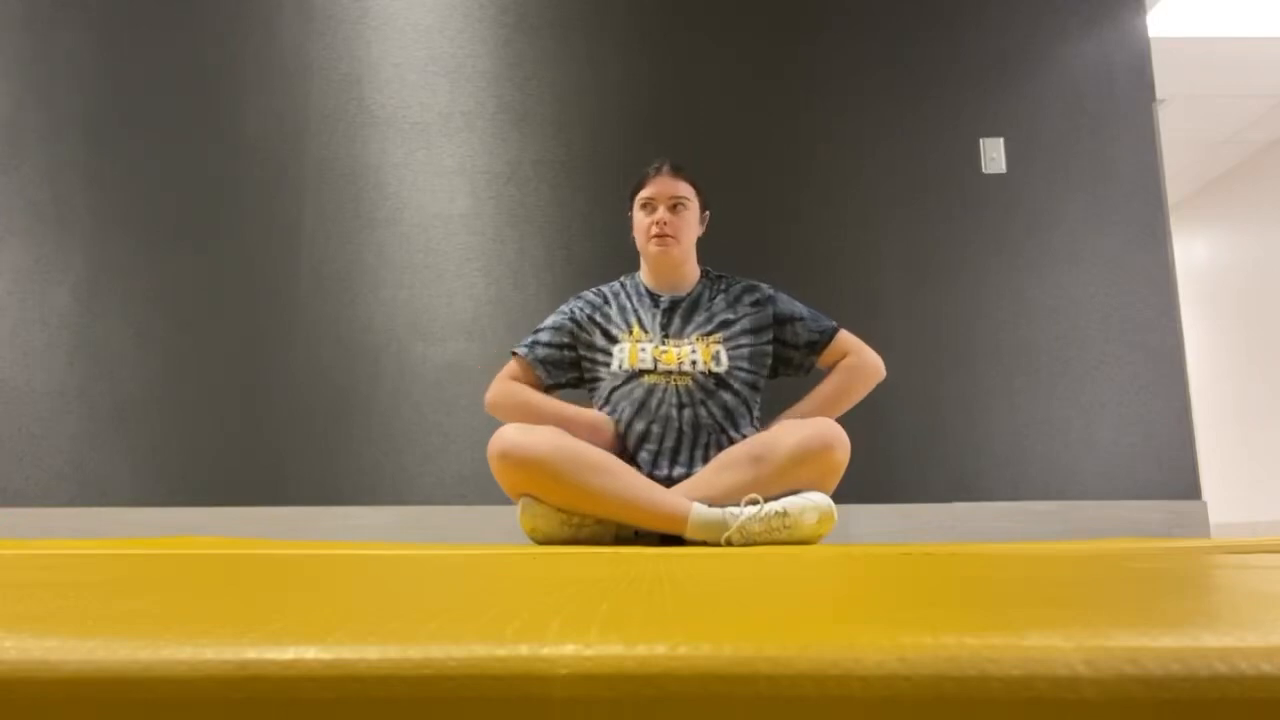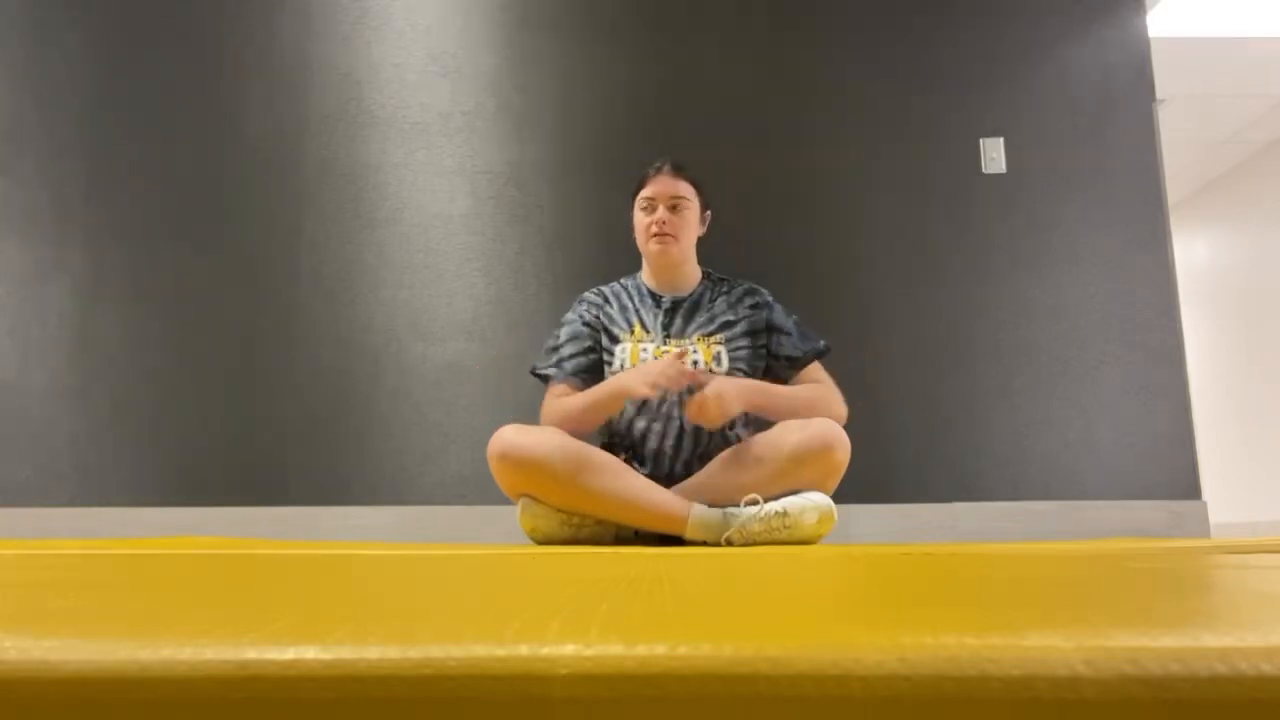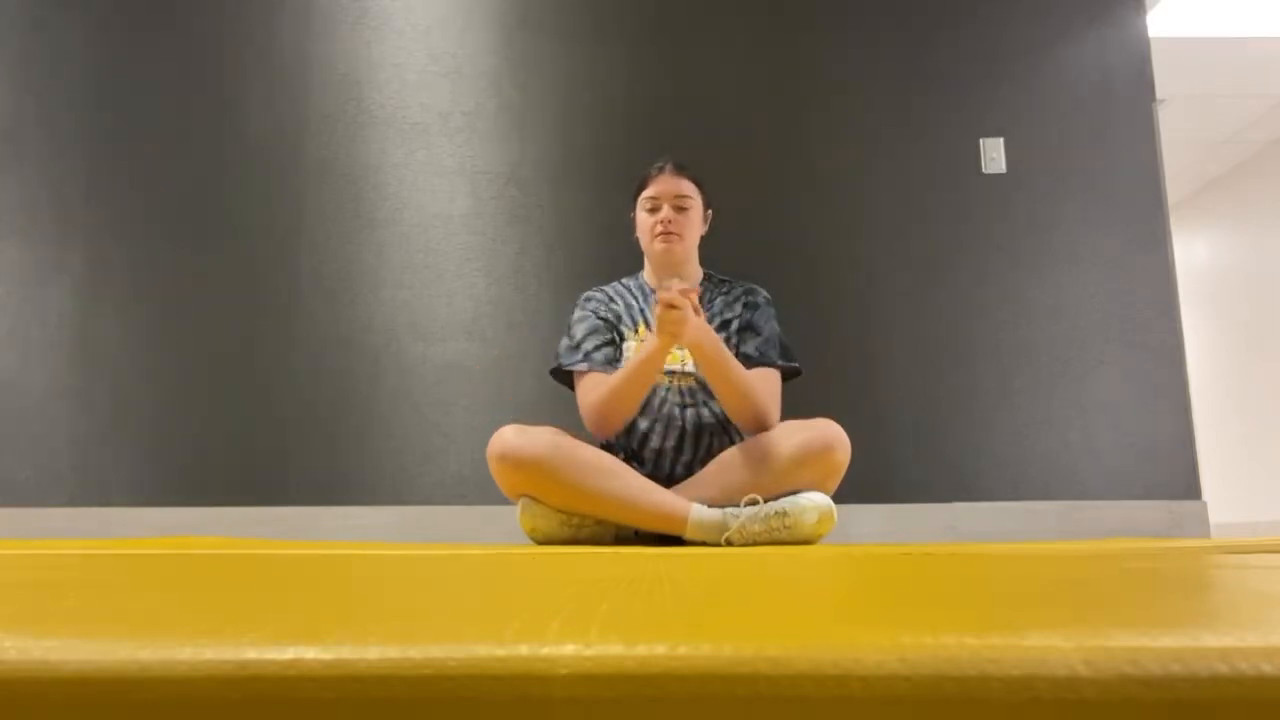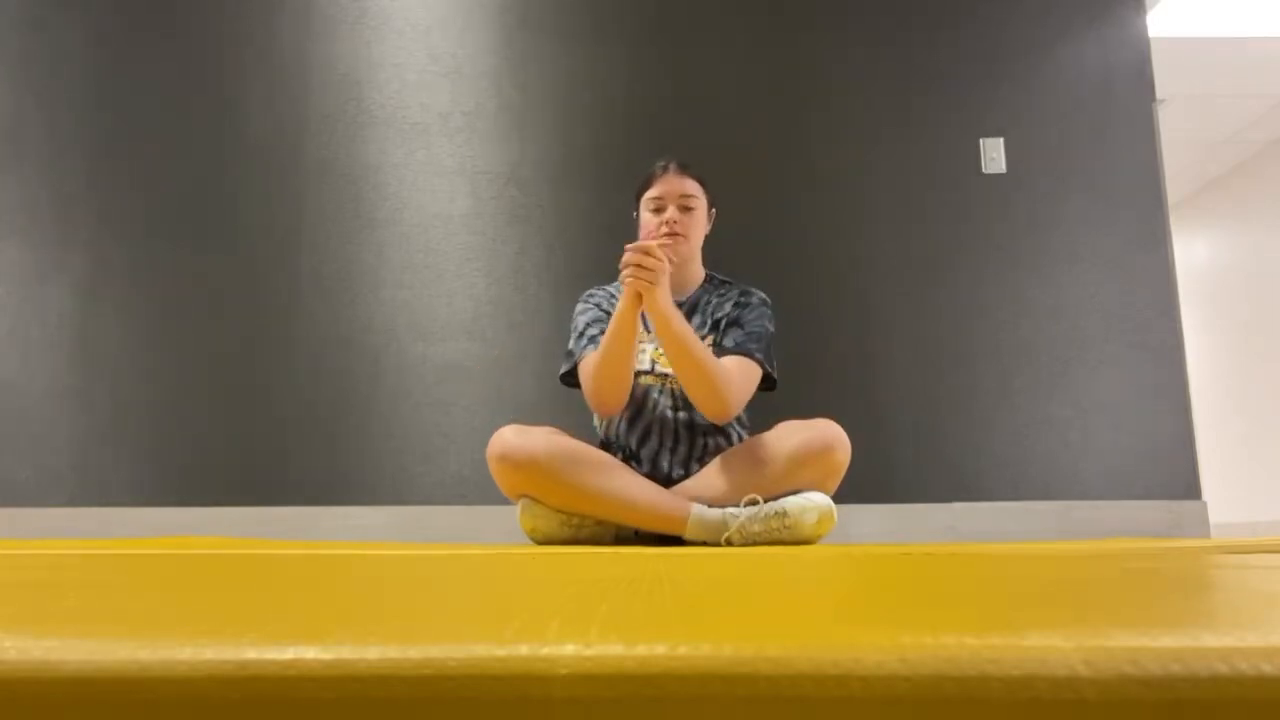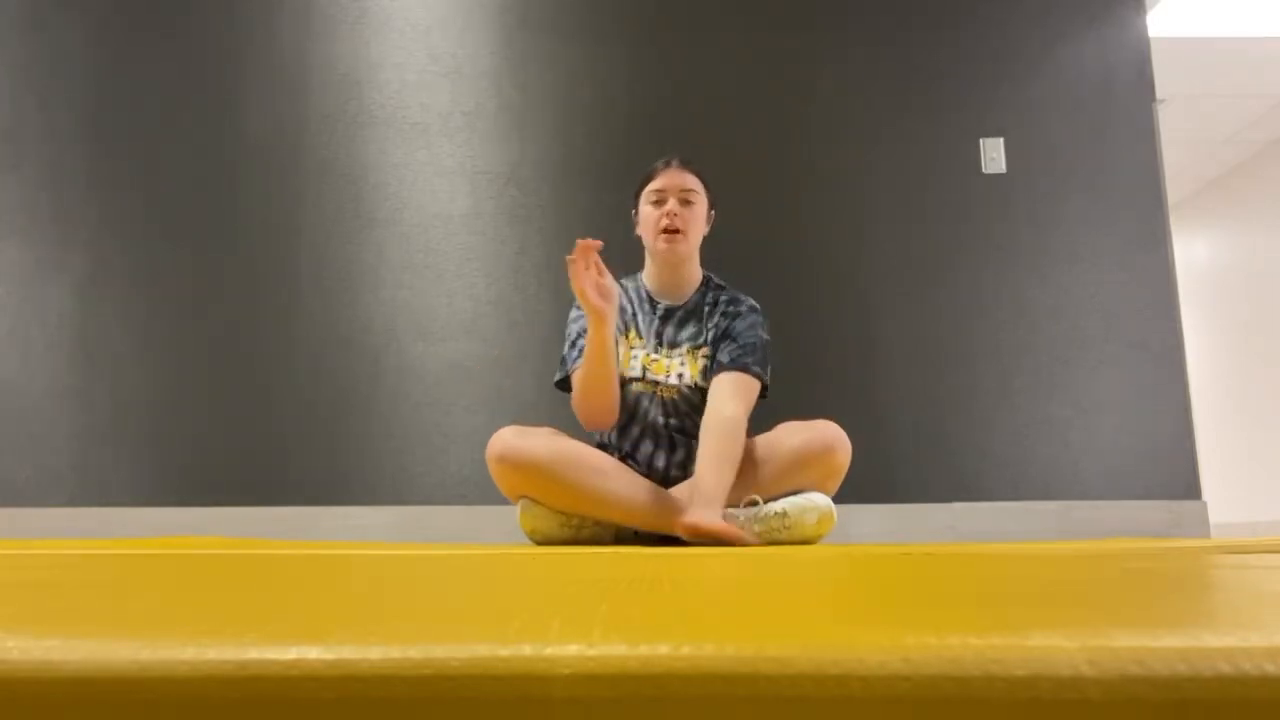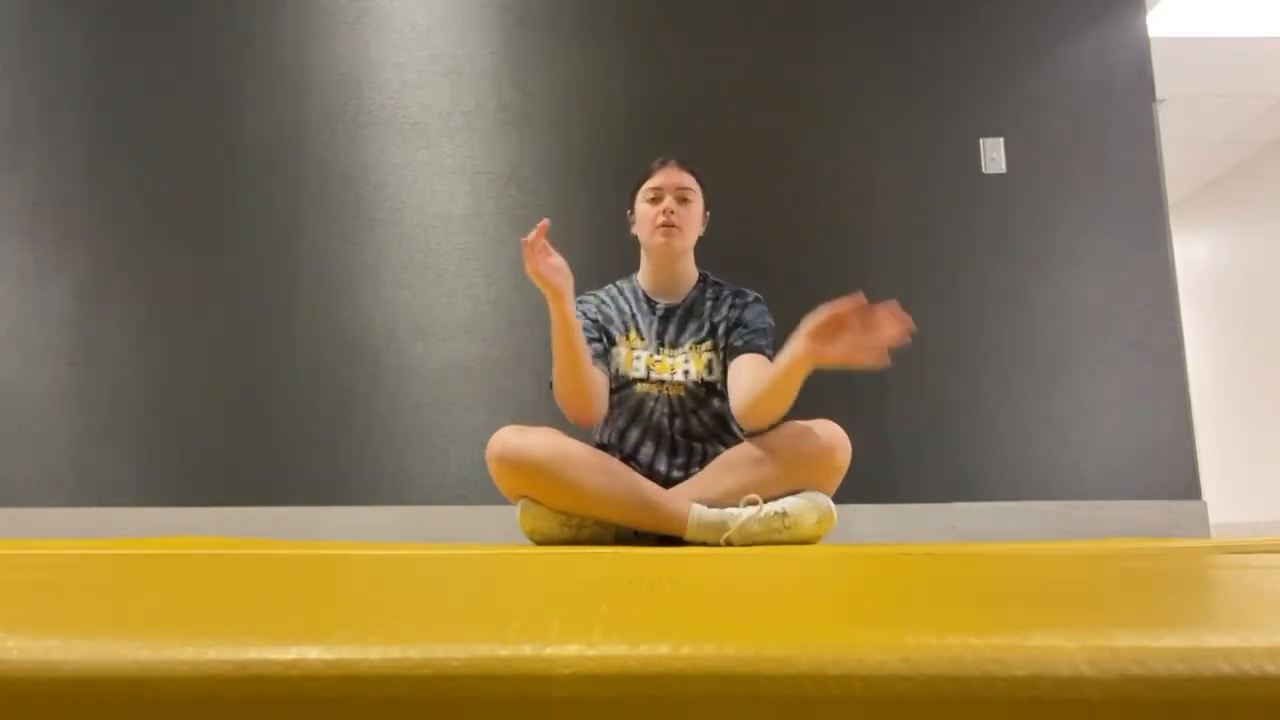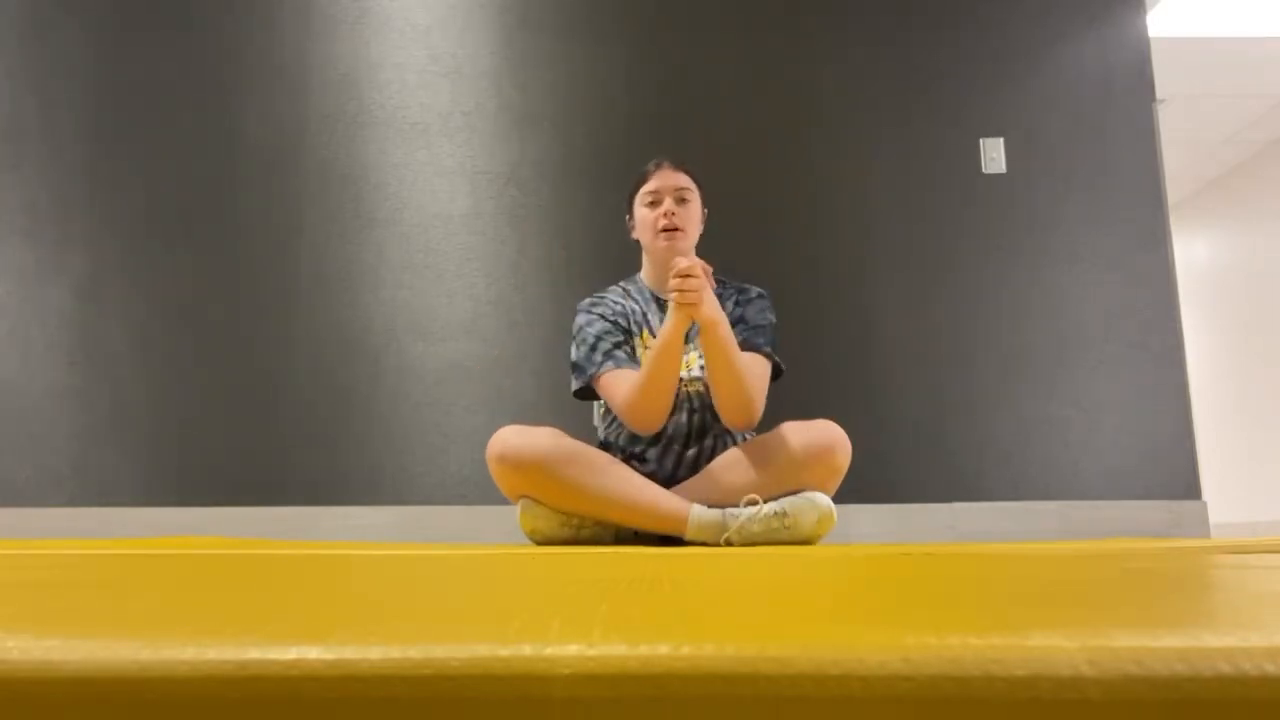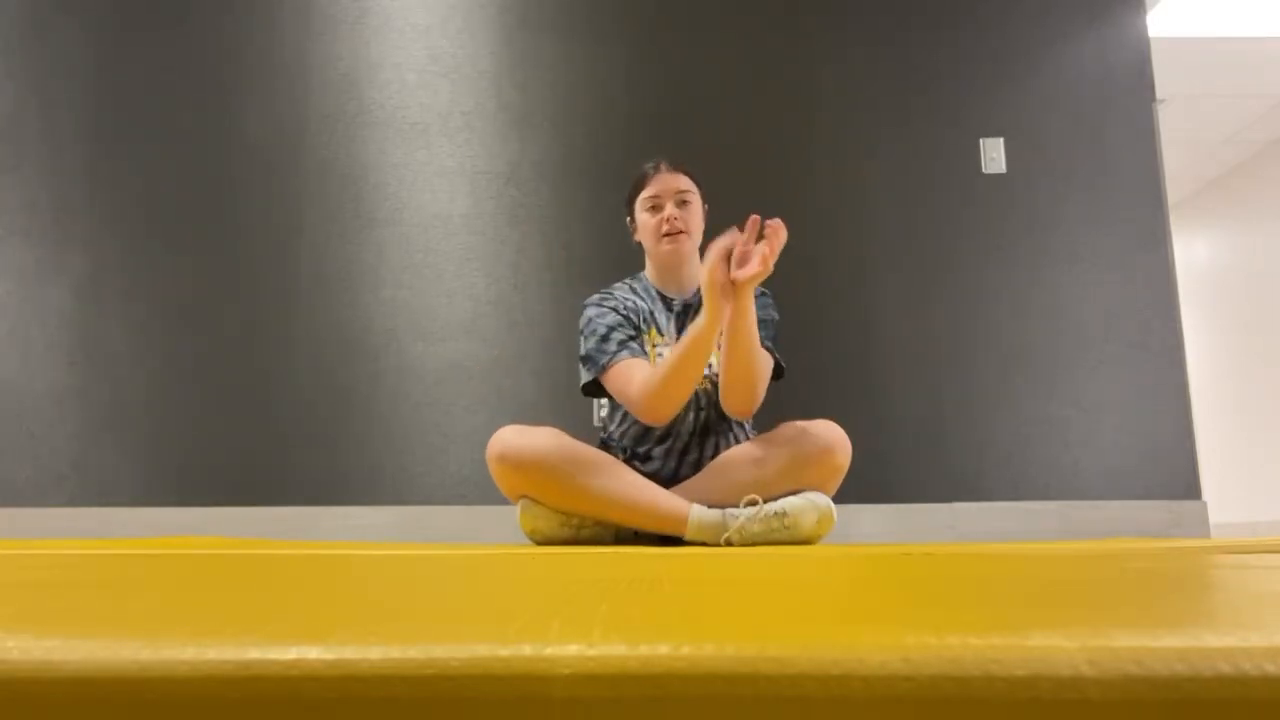
dt=0.3s
person 1, frame 1
left shoulder: (754, 305)
right shoulder: (592, 310)
left elbow: (865, 365)
right elbow: (502, 395)
left wrist: (781, 430)
right wrist: (588, 423)
left hip: (731, 487)
right hip: (620, 492)
left knee: (826, 442)
right knee: (510, 445)
left ankle: (592, 516)
right ankle: (723, 523)
person 1, frame 2
left shoulder: (751, 306)
right shoulder: (597, 308)
left elbow: (831, 404)
right elbow: (556, 423)
left wrist: (746, 393)
right wrist: (626, 384)
left hip: (728, 485)
right hip: (616, 490)
left knee: (826, 441)
right knee: (509, 445)
left ankle: (610, 519)
right ankle: (727, 521)
person 1, frame 3
left shoulder: (748, 304)
right shoulder: (600, 305)
left elbow: (761, 418)
right elbow: (601, 421)
left wrist: (697, 335)
right wrist: (660, 339)
left hip: (726, 482)
right hip: (621, 485)
left knee: (827, 441)
right knee: (510, 445)
left ankle: (612, 521)
right ankle: (720, 523)
person 1, frame 4
left shoulder: (745, 306)
right shoulder: (600, 304)
left elbow: (722, 405)
right elbow: (604, 401)
left wrist: (660, 307)
right wrist: (631, 300)
left hip: (723, 482)
right hip: (619, 487)
left knee: (826, 441)
right knee: (509, 446)
left ankle: (612, 520)
right ankle: (722, 524)
person 1, frame 5
left shoulder: (737, 314)
right shoulder: (598, 307)
left elbow: (727, 414)
right elbow: (594, 417)
left wrist: (709, 509)
right wrist: (601, 317)
left hip: (716, 484)
right hip: (615, 486)
left knee: (827, 443)
right knee: (509, 448)
left ankle: (601, 522)
right ankle: (731, 521)
person 1, frame 6
left shoulder: (739, 308)
right shoulder: (597, 309)
left elbow: (752, 409)
right elbow: (584, 411)
left wrist: (801, 355)
right wrist: (560, 302)
right hip: (621, 487)
left knee: (827, 442)
right knee: (510, 447)
left ankle: (601, 521)
right ankle: (720, 525)
person 1, frame 7
left shoulder: (745, 303)
right shoulder: (601, 312)
left elbow: (743, 414)
right elbow: (641, 418)
left wrist: (709, 314)
right wrist: (679, 316)
right hip: (624, 484)
left knee: (827, 442)
right knee: (510, 447)
left ankle: (610, 521)
right ankle: (722, 524)
person 1, frame 8
left shoulder: (753, 302)
right shoulder: (607, 310)
left elbow: (742, 404)
right elbow: (652, 406)
left wrist: (741, 292)
right wrist: (711, 312)
right hip: (627, 484)
left knee: (827, 443)
right knee: (509, 447)
left ankle: (617, 522)
right ankle: (723, 524)
